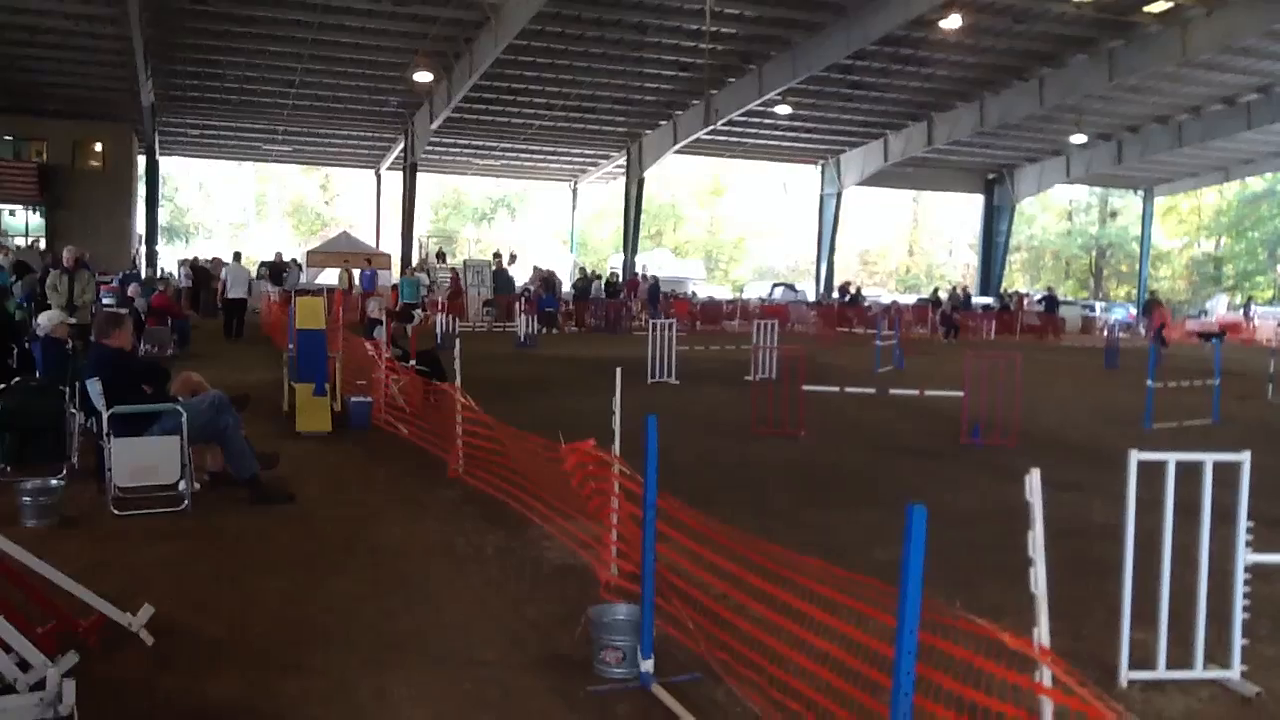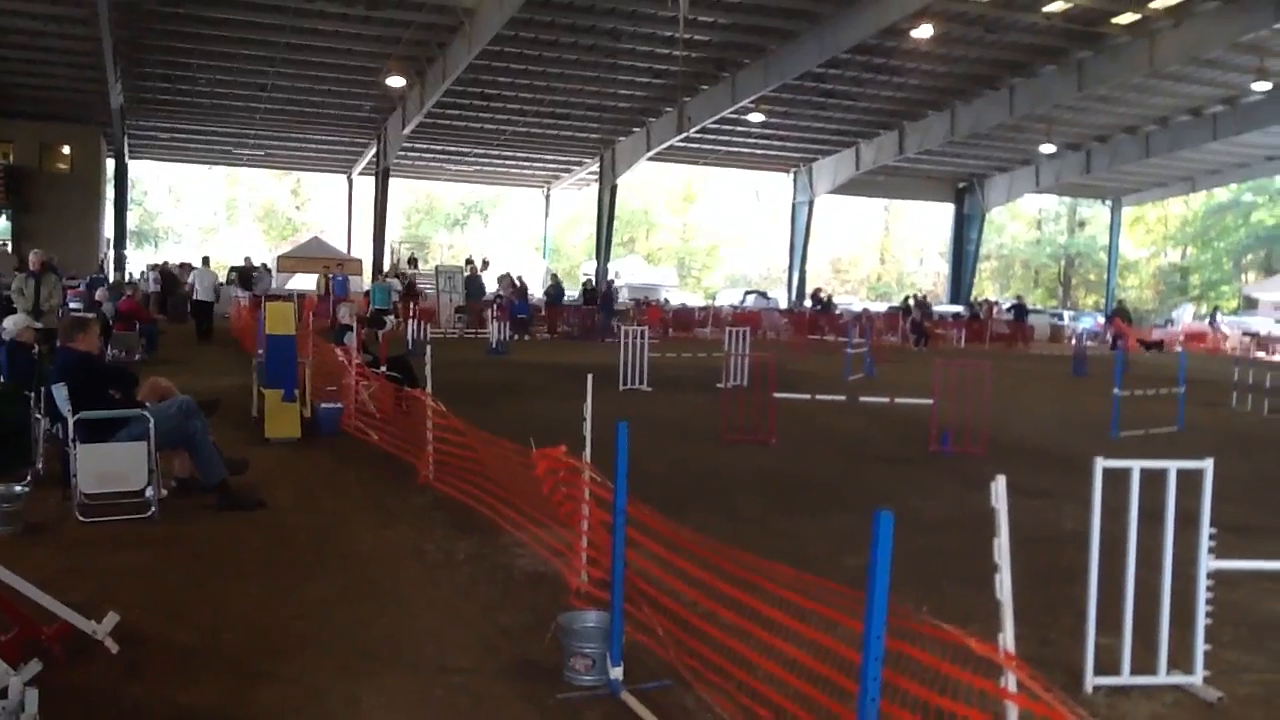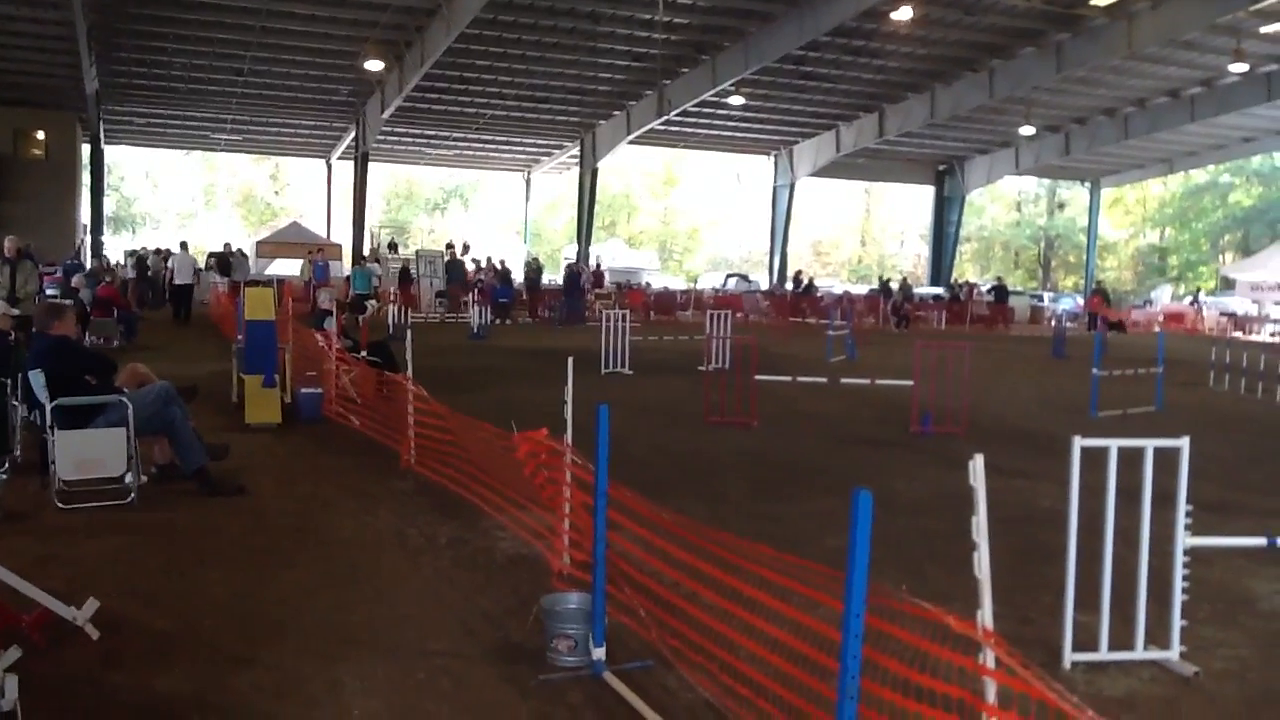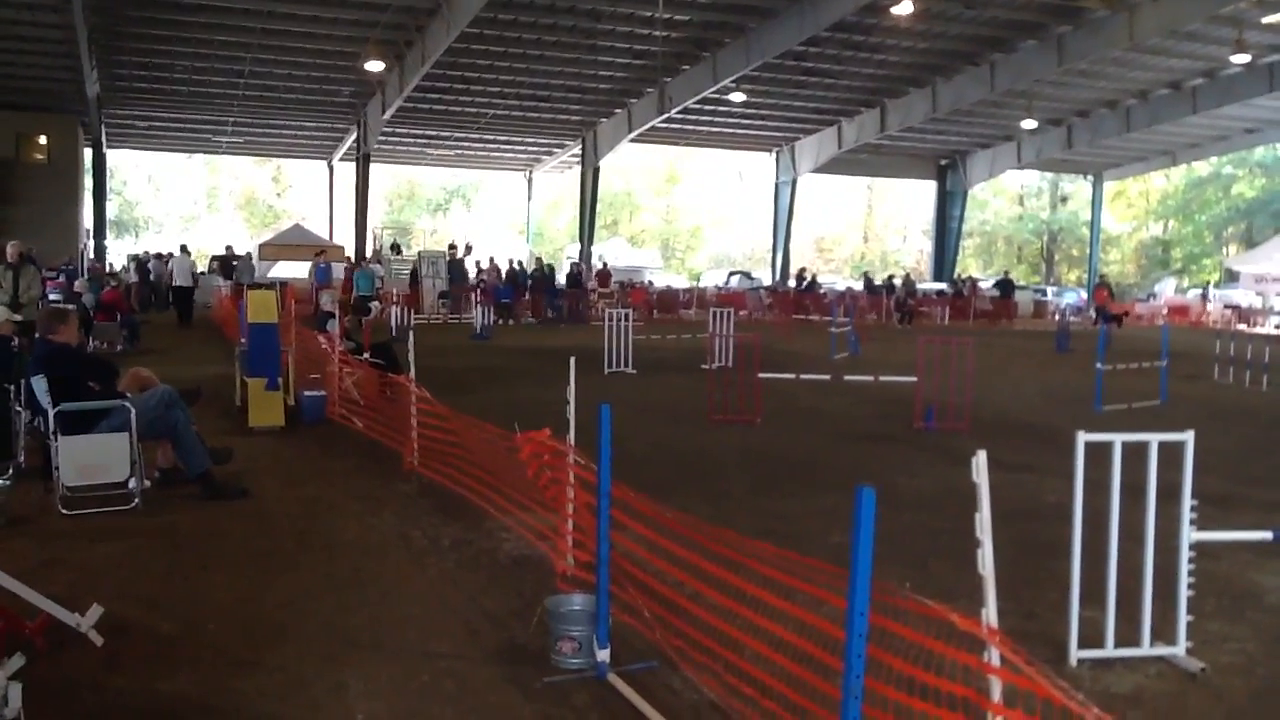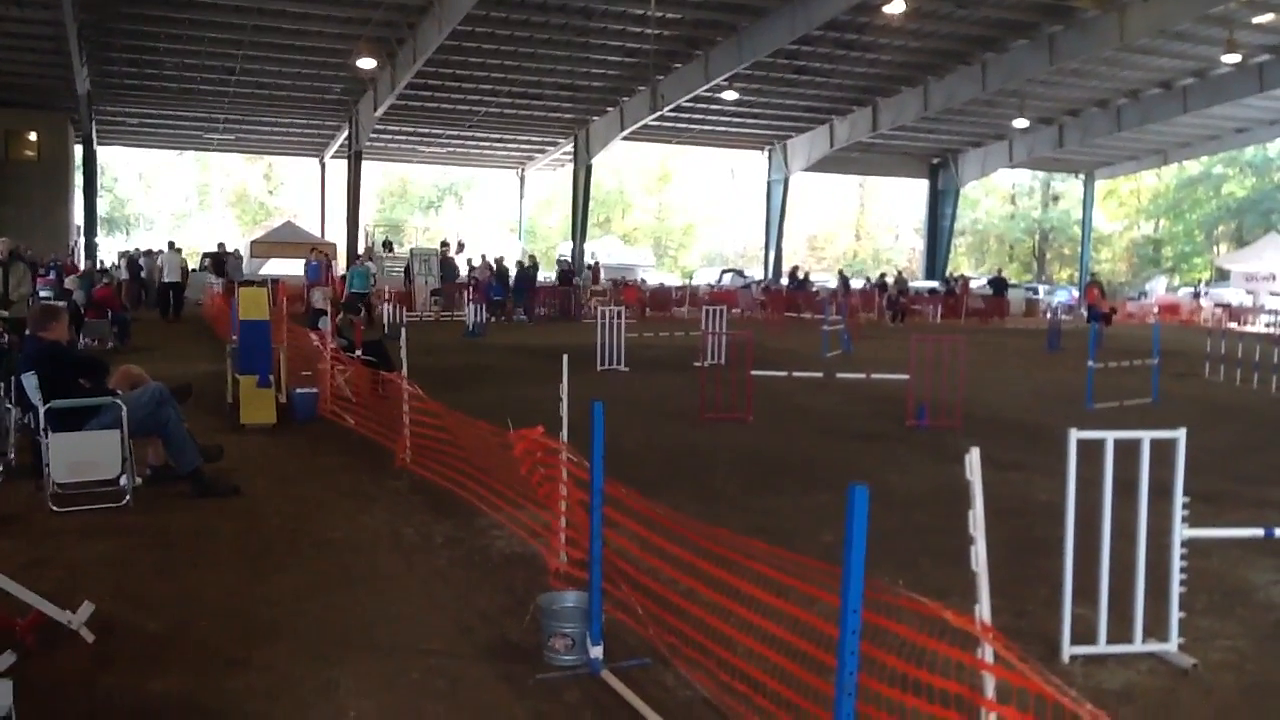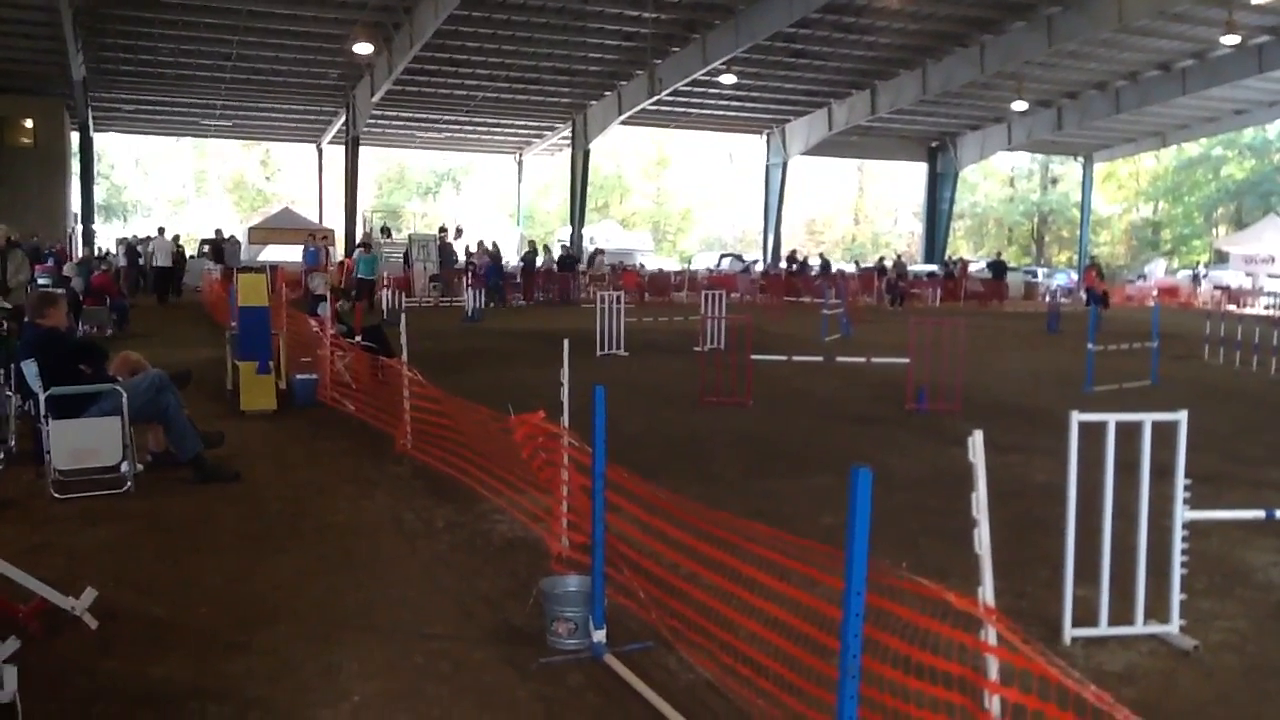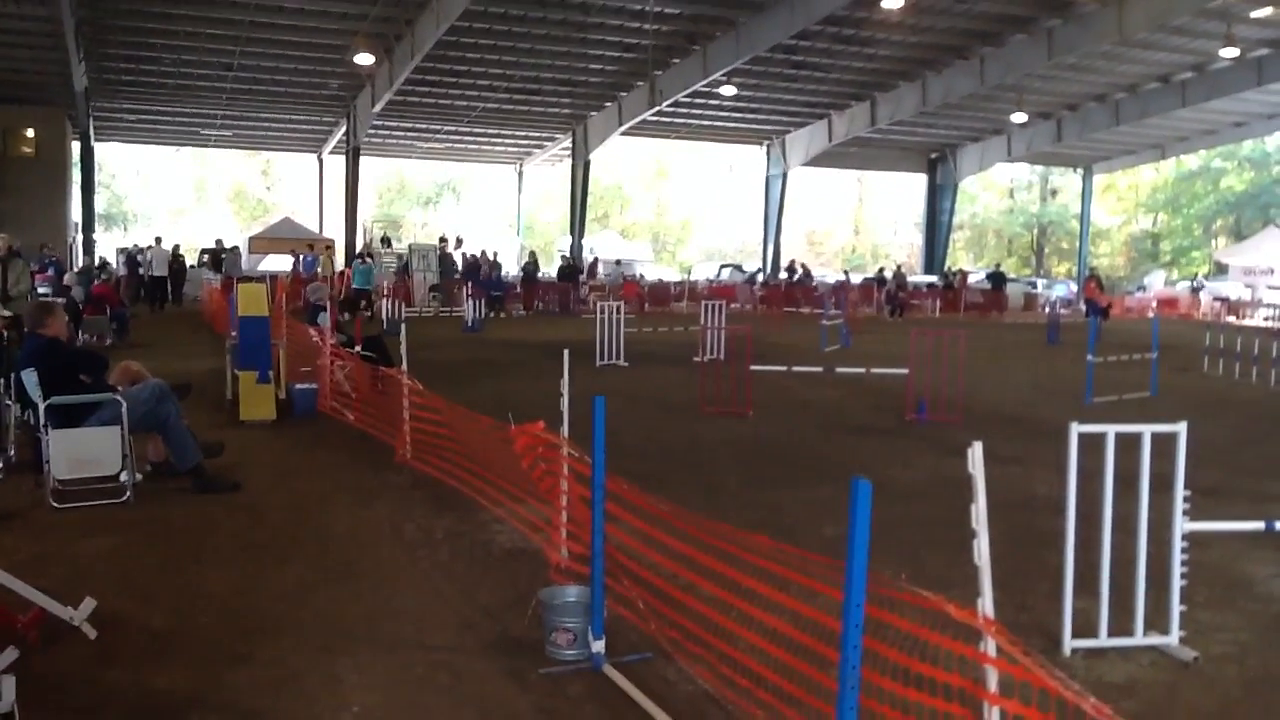
dt=0.5s
person 1, frame 1
left shoulder: (97, 357)
right shoulder: (114, 358)
right elbow: (162, 376)
left hip: (137, 426)
right hip: (148, 427)
left knee: (223, 420)
right knee: (218, 400)
left ankle: (253, 482)
person 1, frame 2
left shoulder: (63, 361)
right shoulder: (80, 361)
right elbow: (129, 380)
left hip: (103, 432)
right hip: (115, 434)
left knee: (192, 427)
right knee: (186, 405)
left ankle: (223, 491)
right ankle: (218, 461)
person 1, frame 3
left shoulder: (39, 347)
right shoulder: (59, 345)
right elbow: (107, 367)
left hip: (80, 419)
right hip: (93, 420)
left knee: (171, 413)
right knee: (165, 391)
left ankle: (203, 477)
right ankle: (198, 448)
person 1, frame 4
left shoulder: (42, 353)
right shoulder: (59, 353)
right elbow: (108, 371)
left hip: (83, 425)
right hip: (96, 425)
left knee: (173, 416)
right knee: (167, 395)
left ankle: (205, 479)
right ankle: (202, 455)
person 1, frame 5
left shoulder: (33, 350)
right shoulder: (50, 351)
right elbow: (99, 369)
left hip: (73, 421)
right hip: (86, 422)
left knee: (163, 413)
right knee: (158, 392)
person 1, frame 6
left shoulder: (32, 337)
right shoulder: (49, 338)
right elbow: (97, 355)
left hip: (72, 408)
right hip: (85, 409)
left knee: (162, 398)
right knee: (158, 379)
person 1, frame 7
left shoulder: (33, 347)
right shoulder: (49, 348)
right elbow: (99, 364)
left hip: (72, 419)
right hip: (86, 419)
left knee: (163, 408)
right knee: (158, 389)
